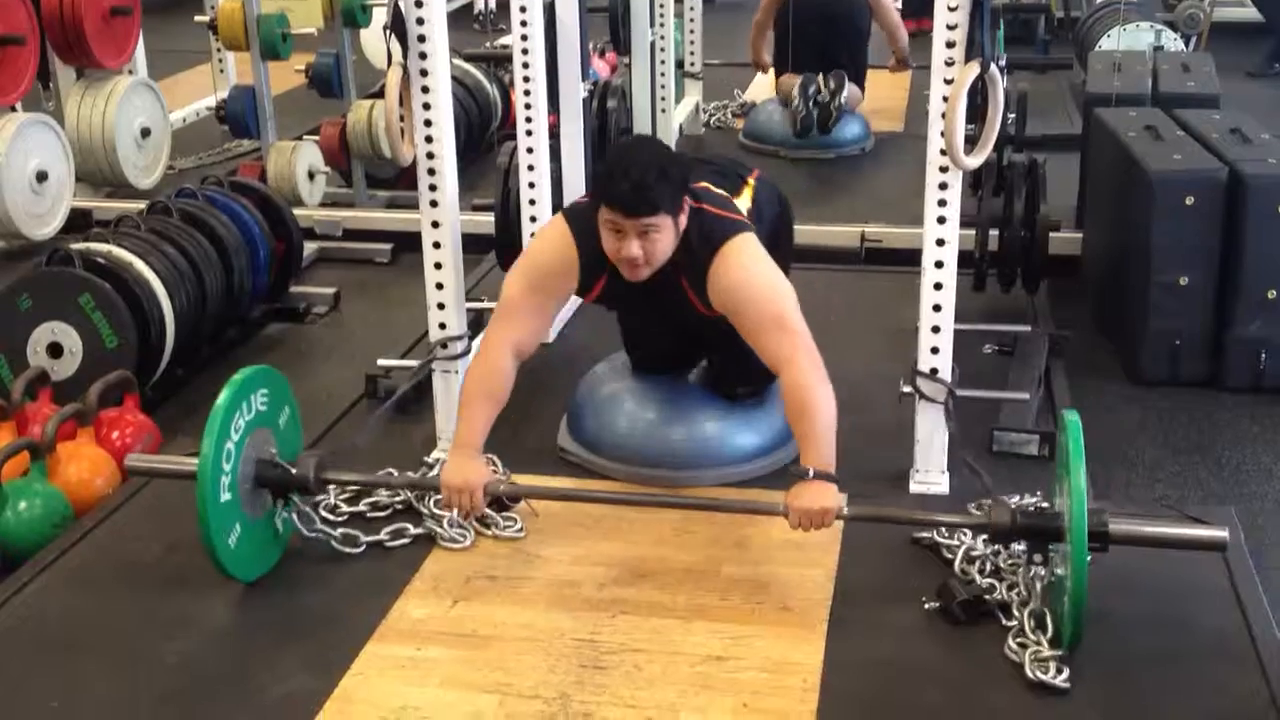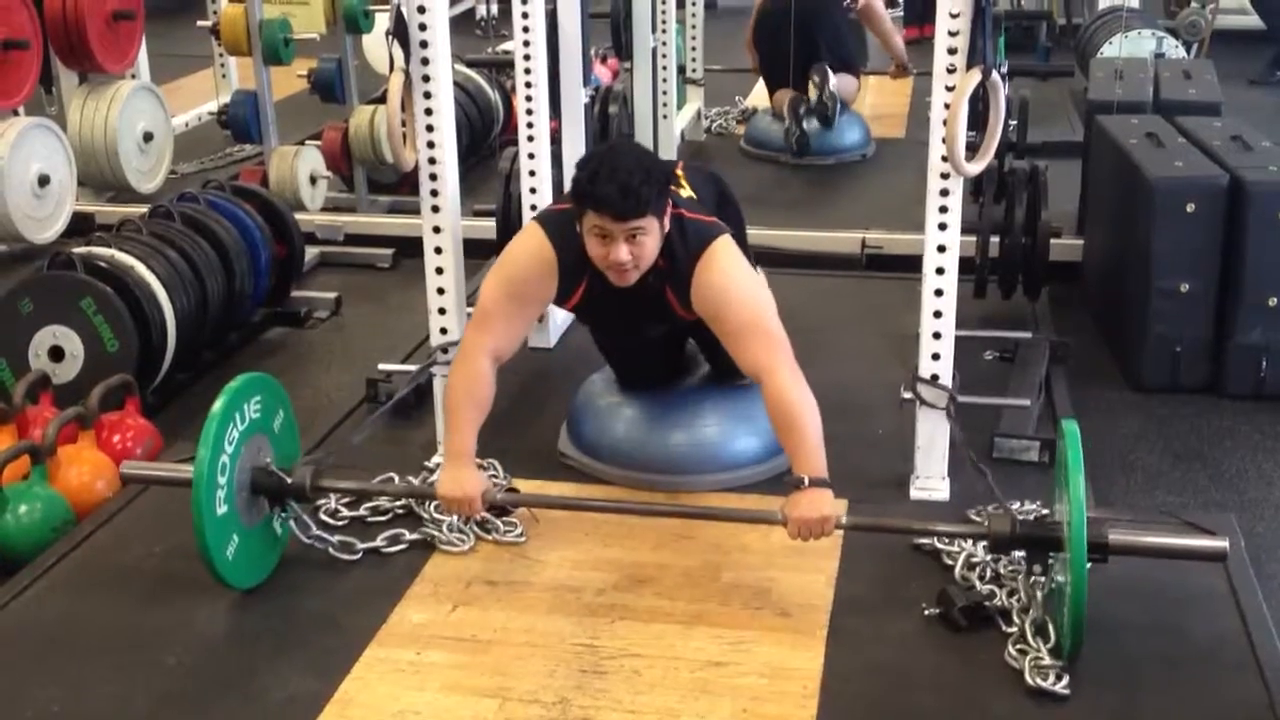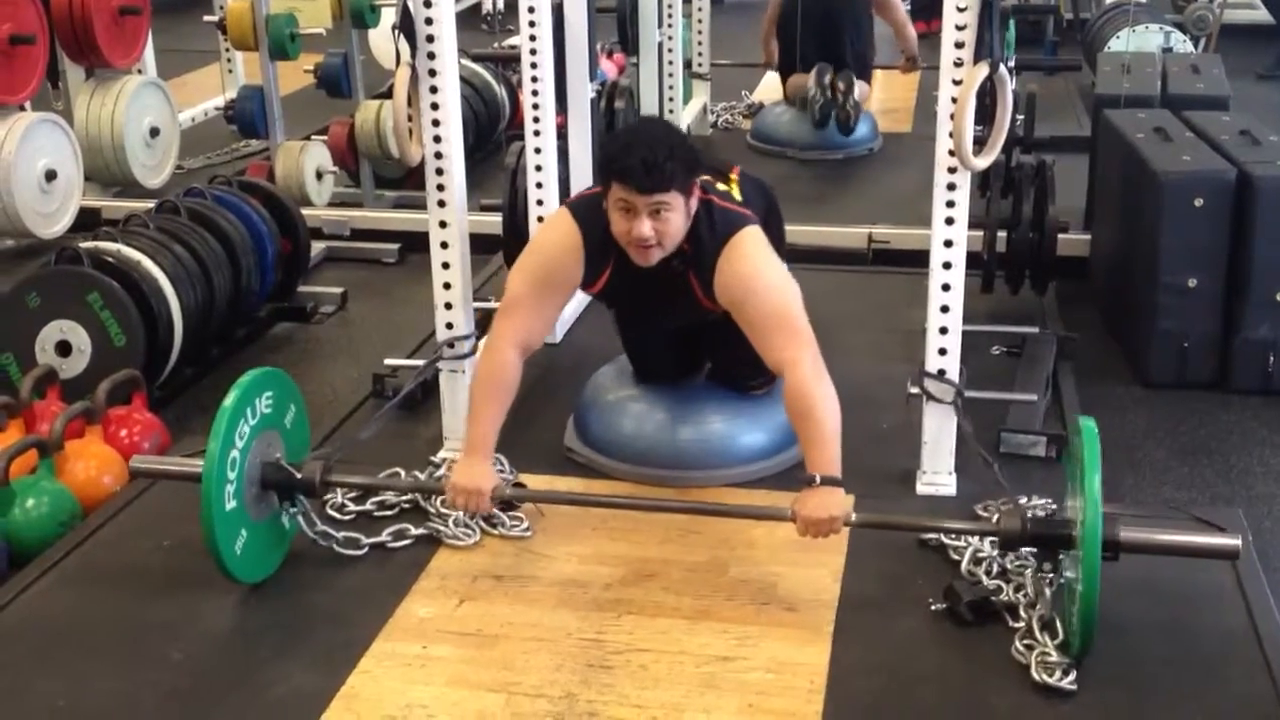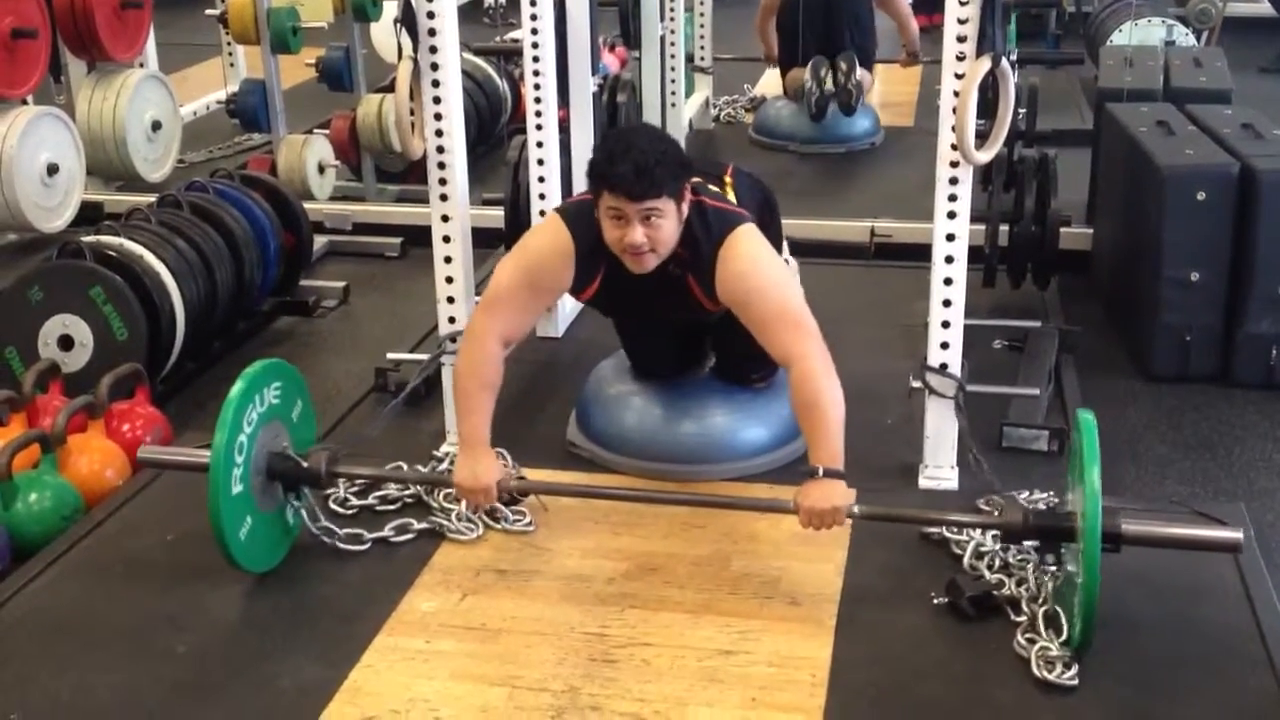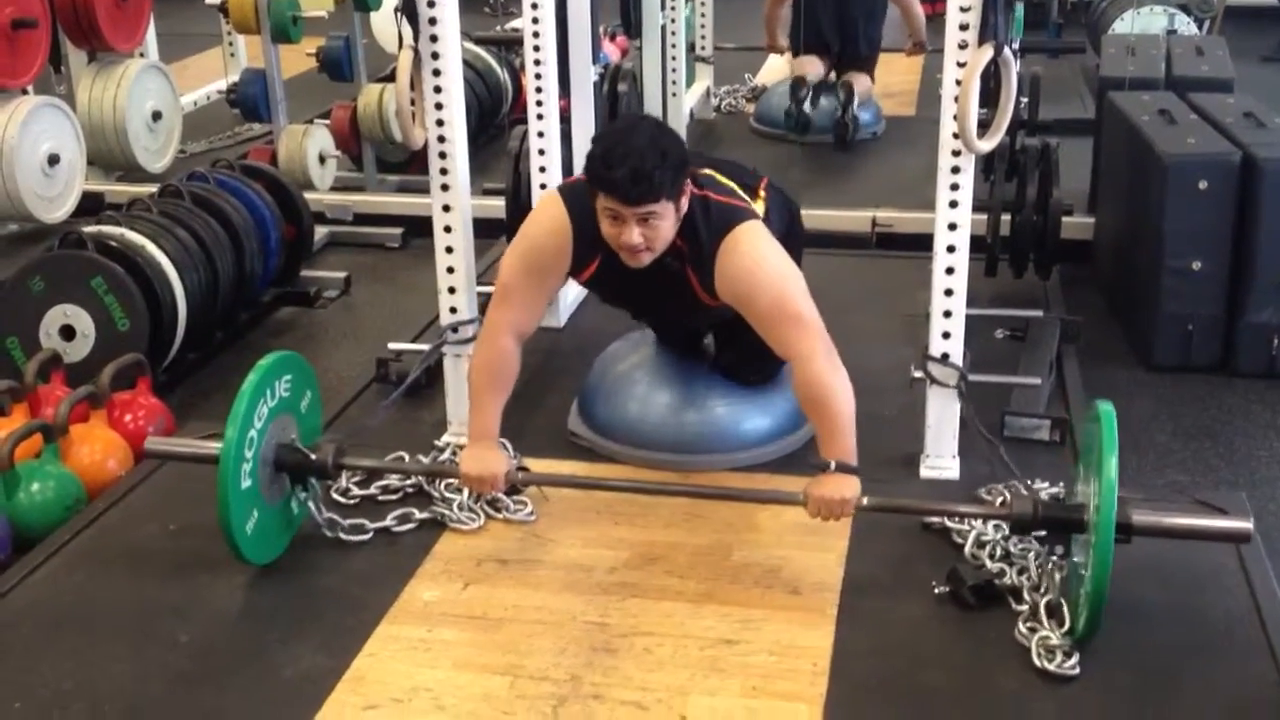
dt=0.5s
person 1, frame 1
left shoulder: (732, 254)
right shoulder: (568, 239)
left elbow: (799, 362)
right elbow: (504, 346)
left wrist: (817, 477)
right wrist: (466, 453)
left knee: (740, 386)
right knee: (656, 367)
right ankle: (695, 336)
person 1, frame 2
left shoulder: (710, 256)
right shoulder: (544, 247)
left elbow: (776, 369)
right elbow: (481, 351)
left wrist: (811, 484)
right wrist: (459, 462)
left knee: (734, 368)
right knee: (644, 380)
right ankle: (668, 338)
person 1, frame 3
left shoulder: (739, 248)
right shoulder: (572, 233)
left elbow: (800, 363)
right elbow: (509, 341)
left wrist: (823, 482)
right wrist: (476, 457)
left knee: (747, 379)
right knee: (659, 375)
right ankle: (697, 348)
person 1, frame 4
left shoulder: (736, 248)
right shoulder: (563, 240)
left elbow: (807, 356)
right elbow: (486, 334)
left wrist: (827, 475)
right wrist: (474, 450)
left knee: (749, 373)
right knee: (657, 370)
right ankle: (698, 342)
person 1, frame 5
left shoulder: (739, 244)
right shoulder: (561, 220)
left elbow: (811, 351)
right elbow: (503, 330)
left wrist: (838, 468)
right wrist: (483, 441)
left knee: (749, 371)
